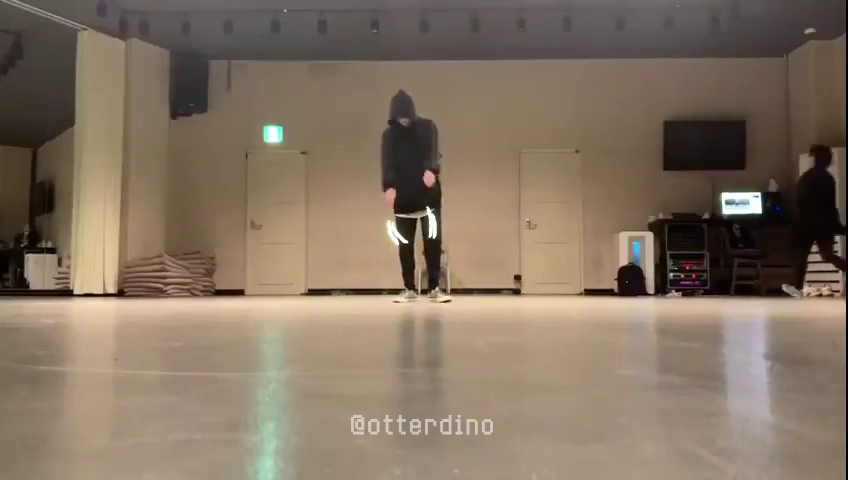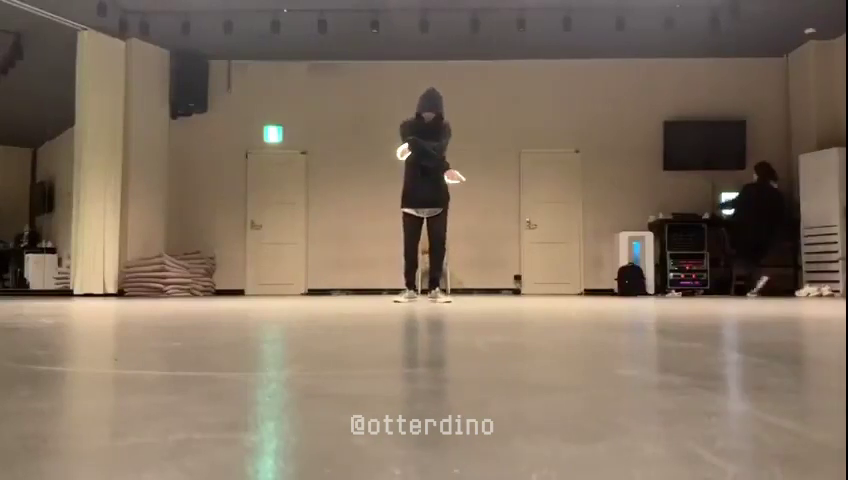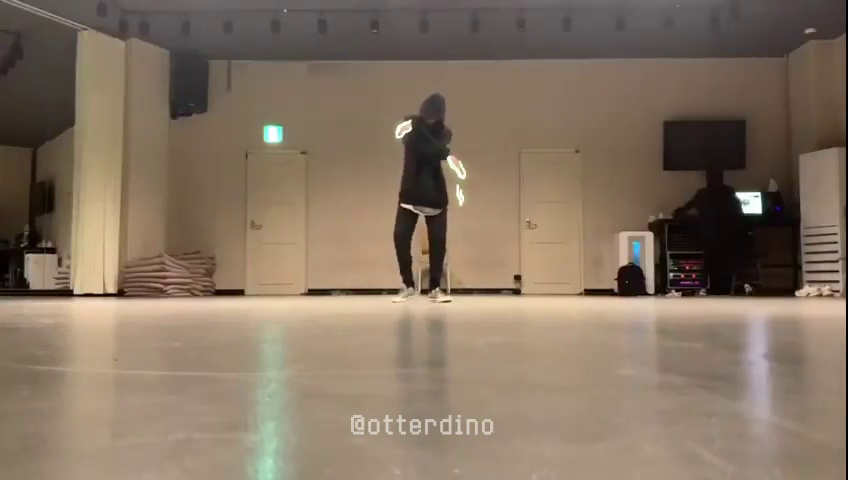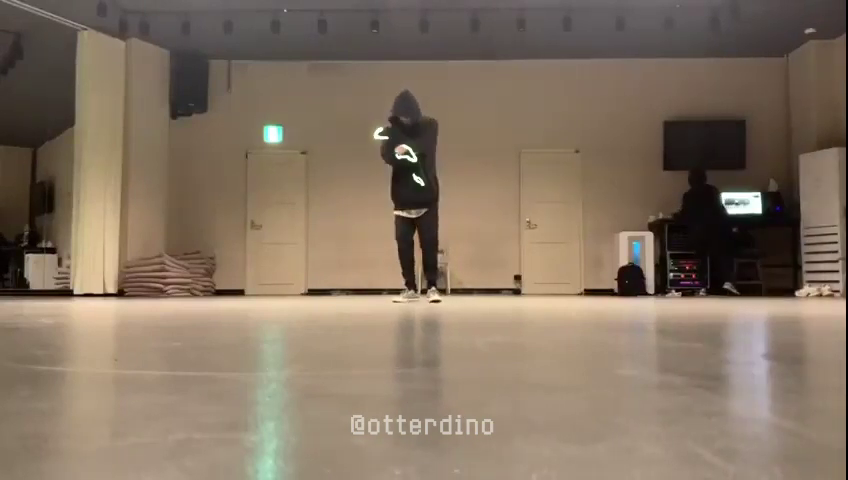
dt=0.5s
person 1, frame 1
left shoulder: (427, 127)
right shoulder: (389, 135)
left elbow: (434, 152)
right elbow: (386, 161)
left wrist: (431, 170)
right wrist: (388, 186)
left hip: (429, 196)
right hip: (403, 198)
left knee: (433, 243)
right knee: (405, 245)
left ankle: (434, 288)
right ankle: (409, 288)
person 1, frame 2
left shoulder: (444, 128)
right shoulder: (408, 127)
left elbow: (437, 148)
right elbow: (418, 153)
left wrist: (415, 144)
right wrist: (444, 169)
left hip: (437, 194)
right hip: (413, 194)
left knee: (438, 242)
right knee: (410, 243)
left ankle: (435, 288)
right ankle: (410, 288)
person 1, frame 3
left shoulder: (444, 133)
right shoulder: (412, 126)
left elbow: (440, 149)
right elbow: (417, 142)
right wrist: (445, 152)
left hip: (436, 194)
right hip: (411, 193)
left knee: (438, 241)
right knee: (401, 236)
left ankle: (435, 288)
right ankle: (408, 284)
person 1, frame 4
left shoulder: (429, 126)
right shoulder: (393, 130)
left elbow: (420, 147)
right elbow: (387, 156)
left wrist: (399, 142)
right wrist: (398, 152)
left hip: (426, 194)
right hip: (403, 195)
left knee: (429, 241)
right knee: (403, 241)
left ankle: (432, 287)
right ankle: (410, 288)
person 2, frame 1
left shoulder: (811, 176)
right shoulder: (828, 178)
left elbow: (801, 198)
right elbow: (830, 202)
left hip: (810, 221)
right hip: (825, 221)
left knee: (801, 253)
right knee: (827, 254)
left ankle: (798, 288)
person 2, frame 2
left shoulder: (749, 189)
right shoulder: (775, 193)
left elbow: (736, 203)
right elbow: (781, 215)
left wrist: (723, 205)
right wrist: (775, 233)
left hip: (748, 231)
right hip: (764, 233)
left knee: (744, 258)
right knee: (754, 259)
left ankle: (760, 277)
right ankle: (754, 288)
person 2, frame 3
left shoulder: (702, 194)
right shoulder: (729, 192)
left elbow: (688, 207)
right elbow: (739, 212)
left wrist: (678, 212)
right wrist: (743, 230)
left hip: (710, 233)
right hip: (730, 232)
left knee: (712, 260)
right knee: (734, 259)
left ankle: (712, 289)
person 2, frame 4
left shoulder: (688, 196)
right shoulder: (712, 190)
left elbow: (683, 216)
right elbow: (720, 208)
right wrist: (728, 226)
left hip: (698, 232)
right hip: (716, 228)
left knee: (702, 258)
right knee: (722, 254)
right ankle: (727, 281)
